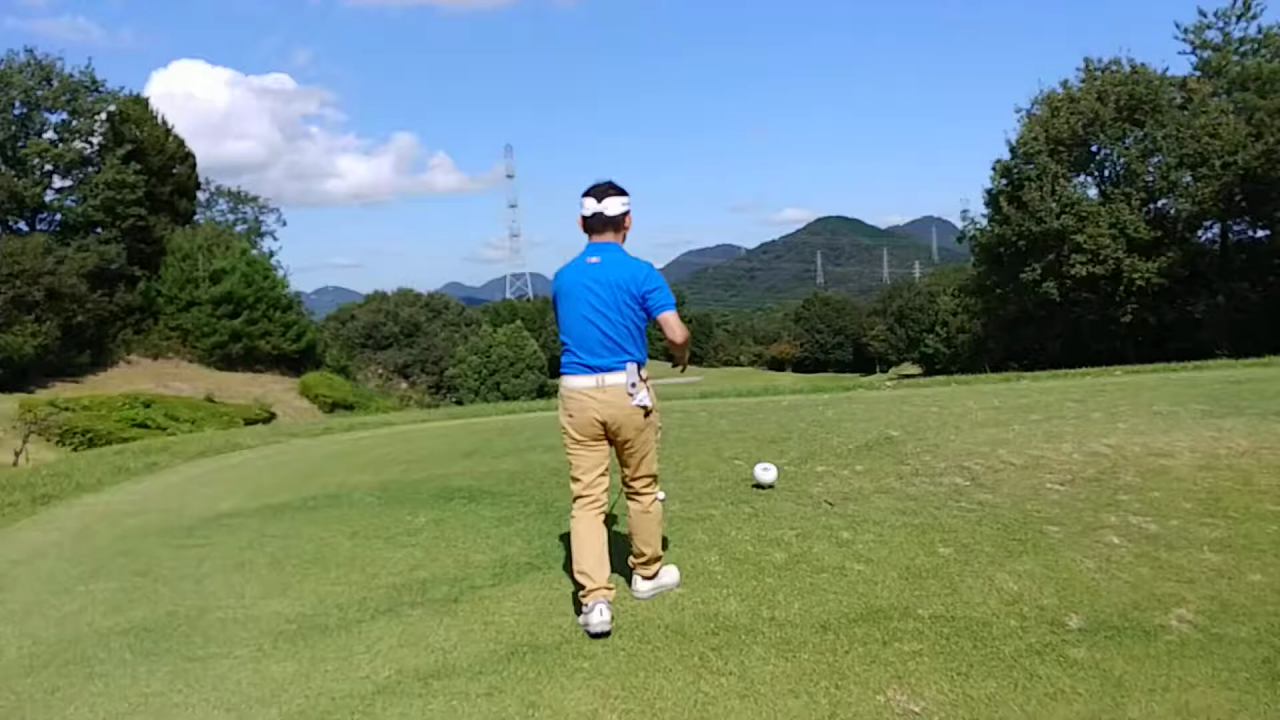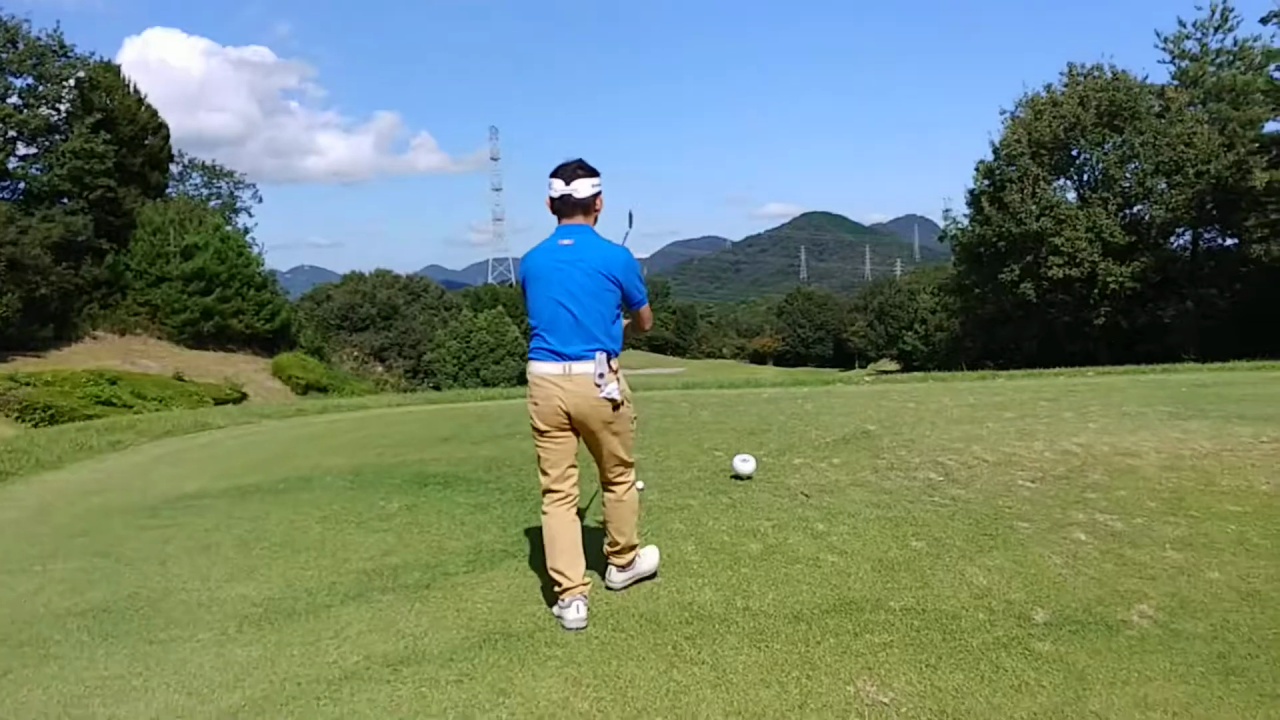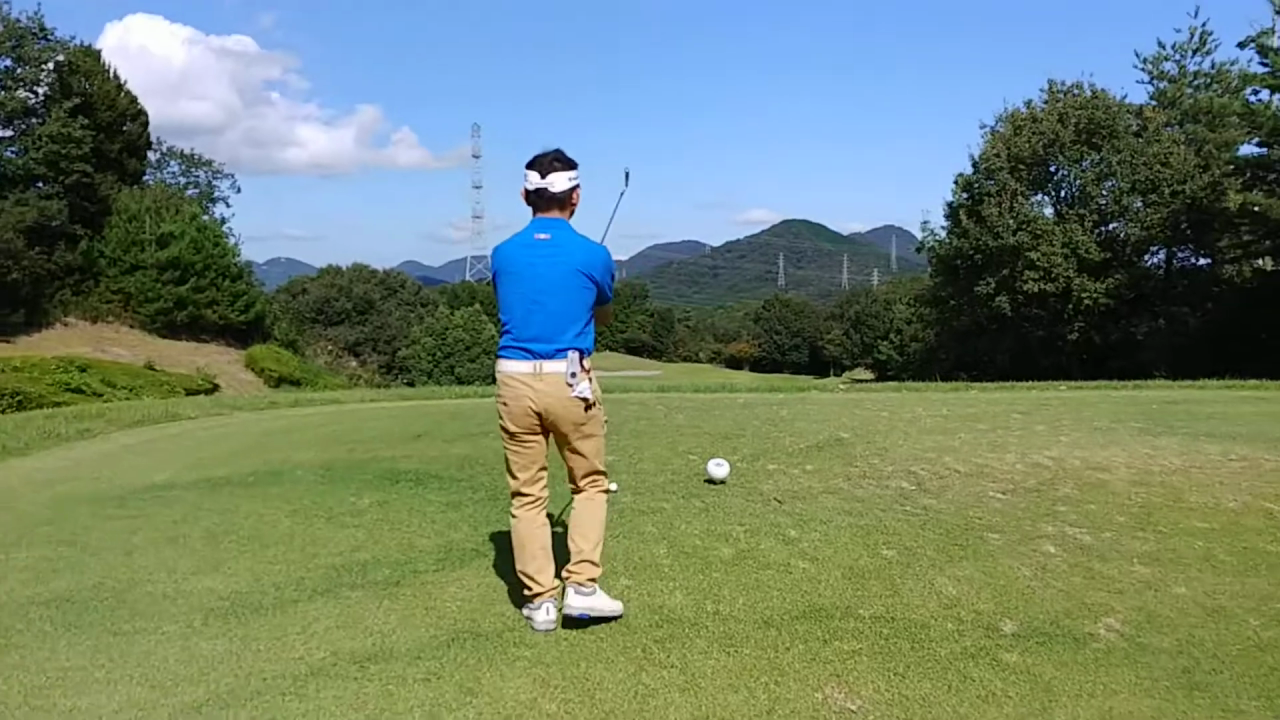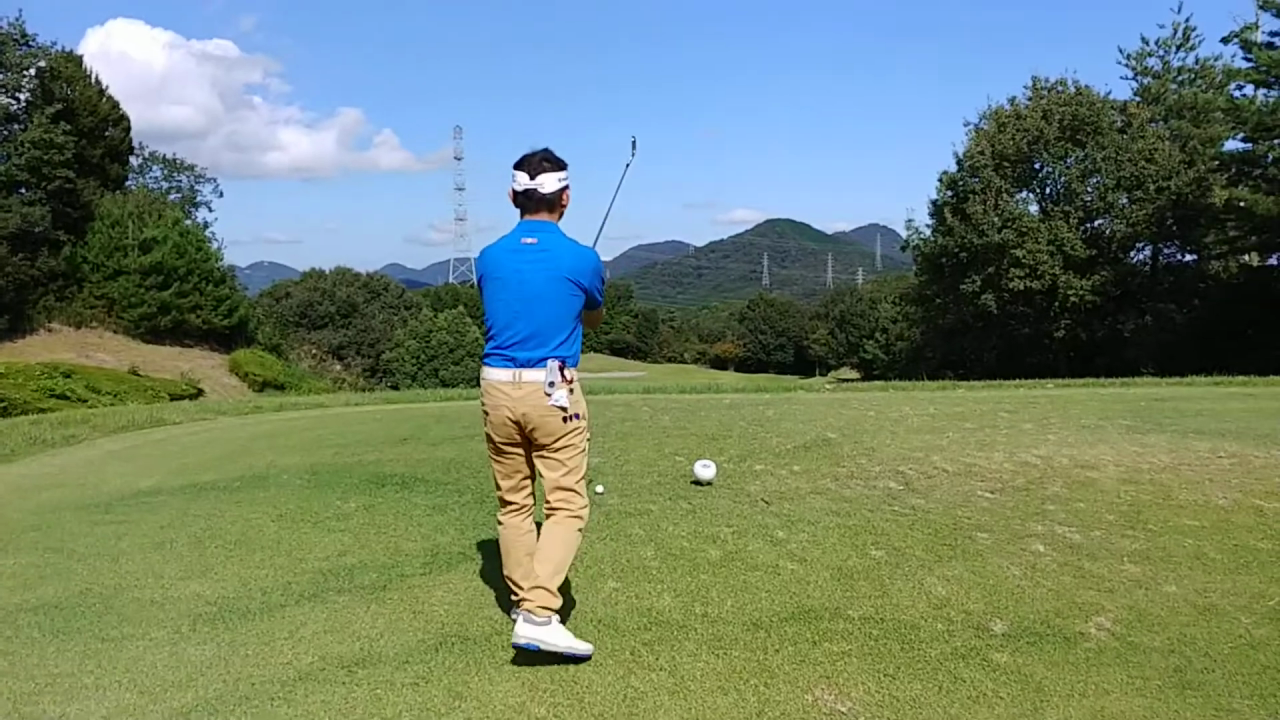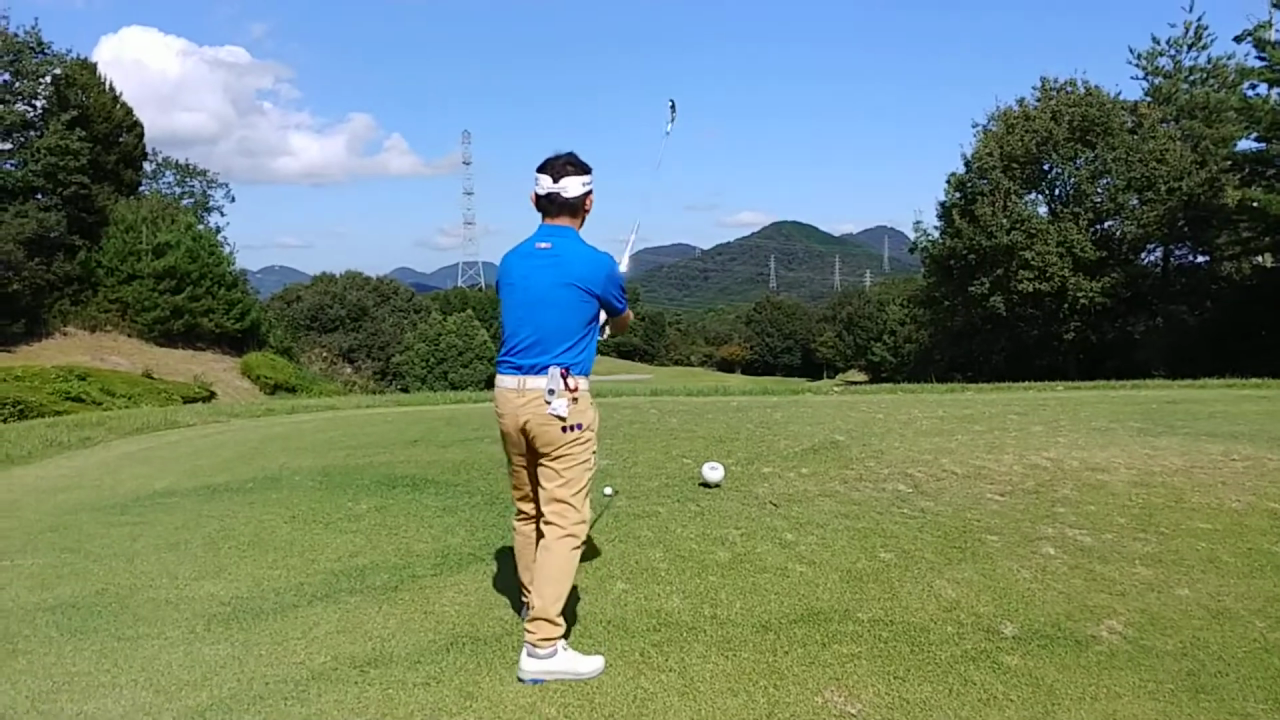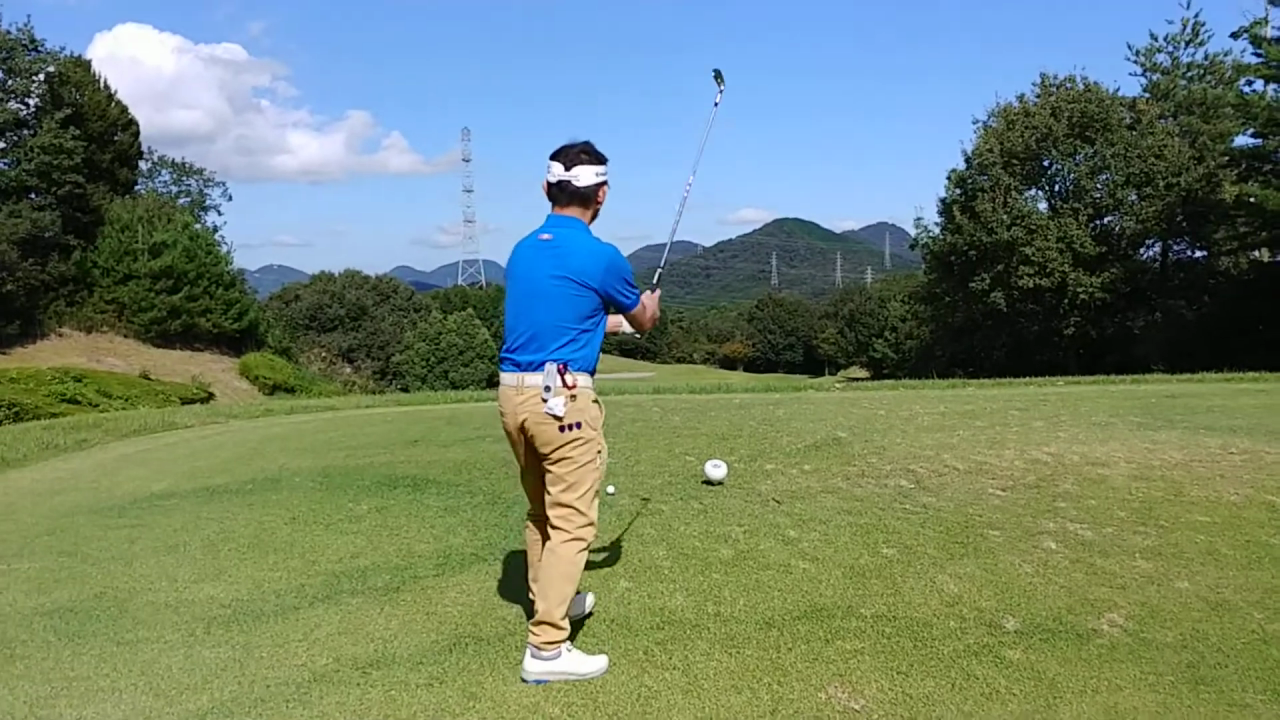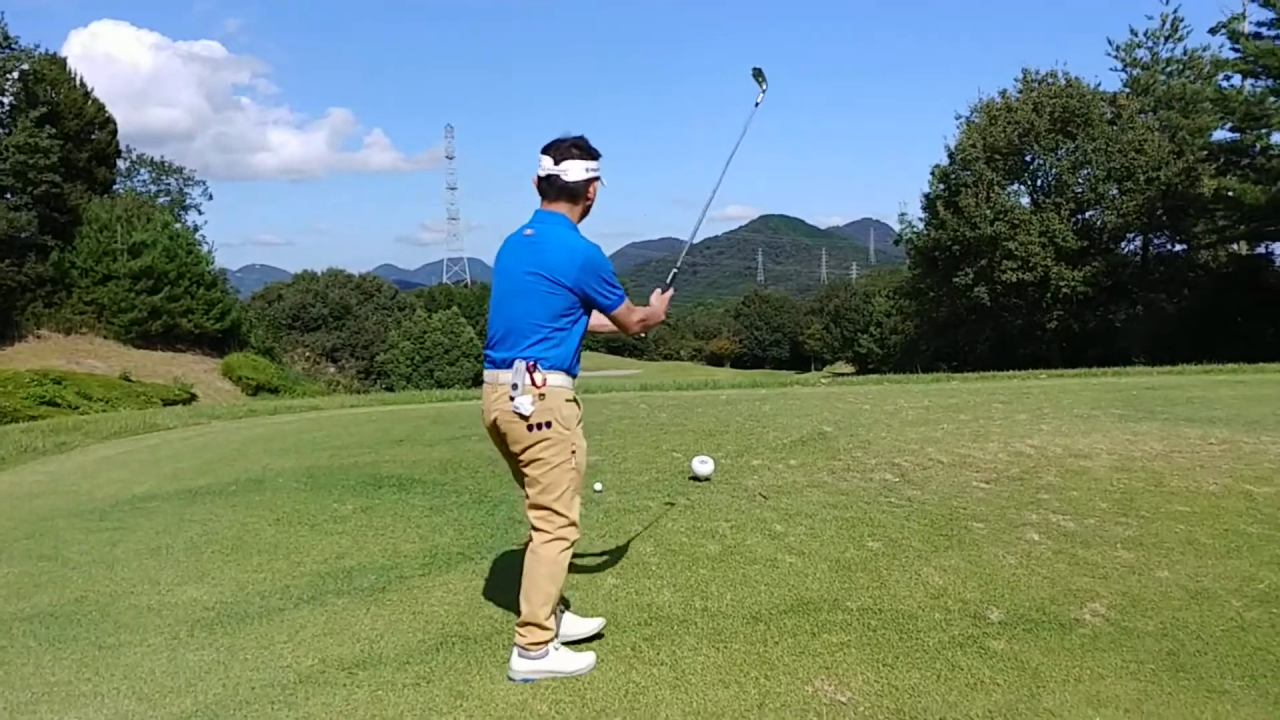
dt=0.2s
person 1, frame 1
left shoulder: (563, 278)
right shoulder: (643, 272)
right elbow: (678, 336)
right wrist: (680, 358)
left hip: (577, 394)
right hip: (628, 392)
left knee: (587, 499)
right knee: (642, 488)
left ankle: (595, 603)
right ankle: (647, 573)
person 1, frame 2
left shoulder: (531, 262)
right shoulder: (617, 258)
right elbow: (643, 323)
left hip: (545, 382)
right hip: (599, 382)
left knee: (558, 493)
right knee: (619, 478)
left ankle: (570, 598)
right ankle: (624, 563)
person 1, frame 3
left shoulder: (503, 254)
right shoulder: (594, 254)
left hip: (515, 381)
right hip: (570, 381)
left knee: (527, 495)
right knee: (590, 484)
left ankle: (538, 599)
right ankle: (581, 586)
person 1, frame 4
left shoulder: (489, 258)
right shoulder: (582, 259)
right elbow: (594, 319)
left hip: (498, 389)
right hip: (554, 392)
left knee: (514, 503)
right knee: (566, 506)
left ankle: (525, 601)
right ankle: (539, 617)
person 1, frame 5
left shoulder: (511, 261)
right shoulder: (596, 264)
right elbow: (622, 323)
right wrist: (604, 316)
left hip: (509, 396)
right hip: (562, 400)
left knee: (527, 511)
right knee: (565, 522)
left ankle: (537, 605)
right ankle: (542, 646)
person 1, frame 6
left shoulder: (522, 251)
right shoulder: (600, 256)
right elbow: (643, 320)
left wrist: (614, 320)
right wrist: (649, 306)
left hip: (514, 394)
right hip: (564, 398)
left knee: (542, 513)
right knee: (572, 523)
left ankle: (551, 603)
right ankle: (547, 649)
person 1, frame 7
left shoulder: (513, 244)
right shoulder: (579, 253)
right elbow: (632, 321)
left wrist: (631, 318)
right wrist: (656, 311)
left hip: (501, 393)
right hip: (542, 397)
left knee: (546, 515)
right knee: (556, 523)
left ankle: (547, 617)
right ankle: (533, 649)
